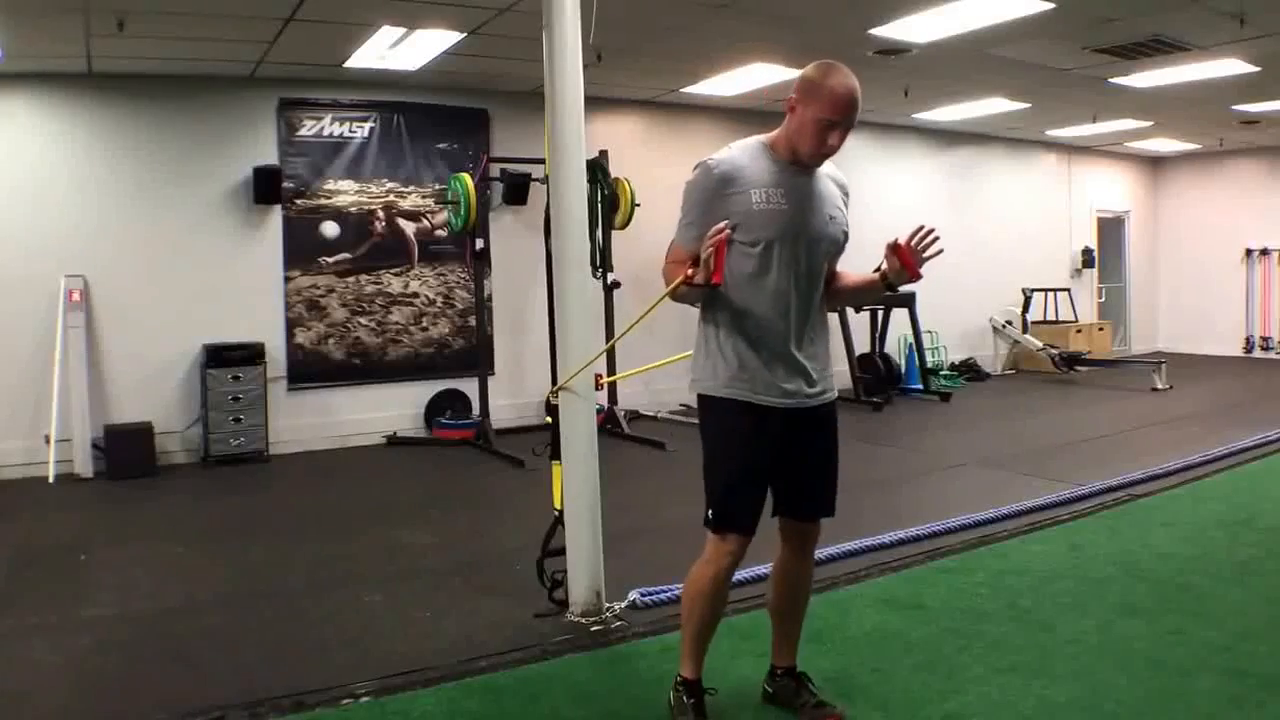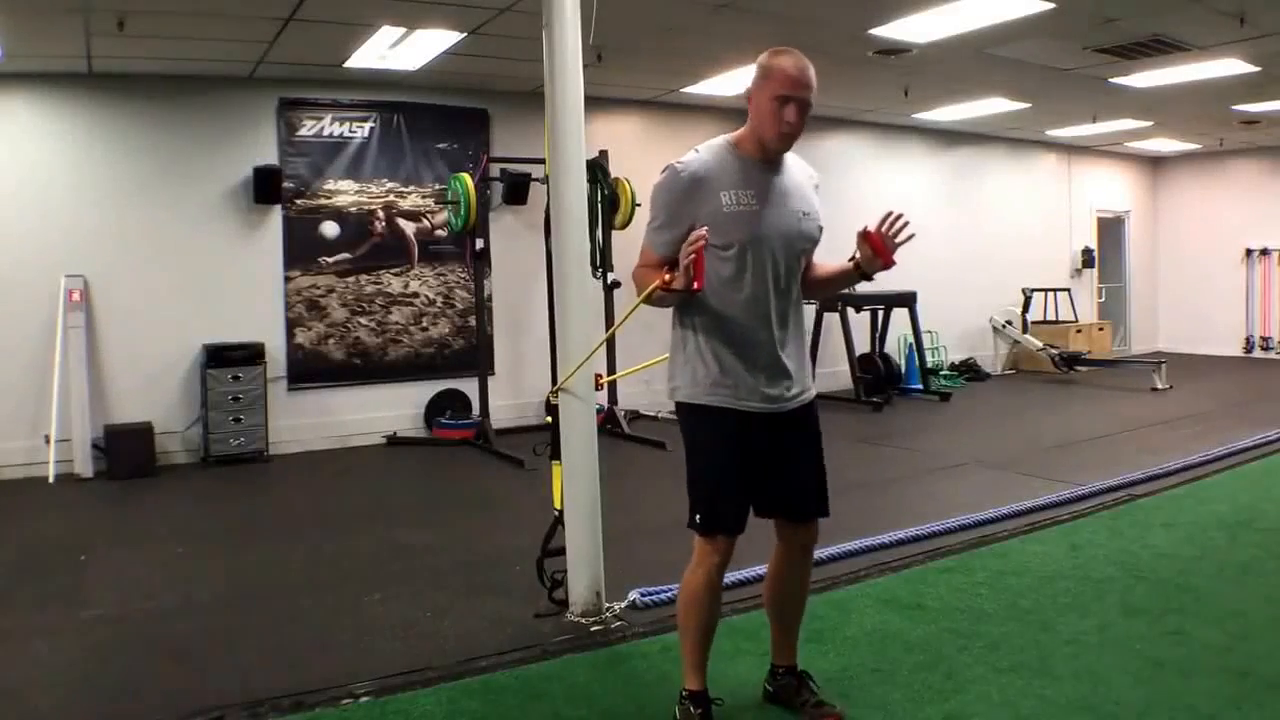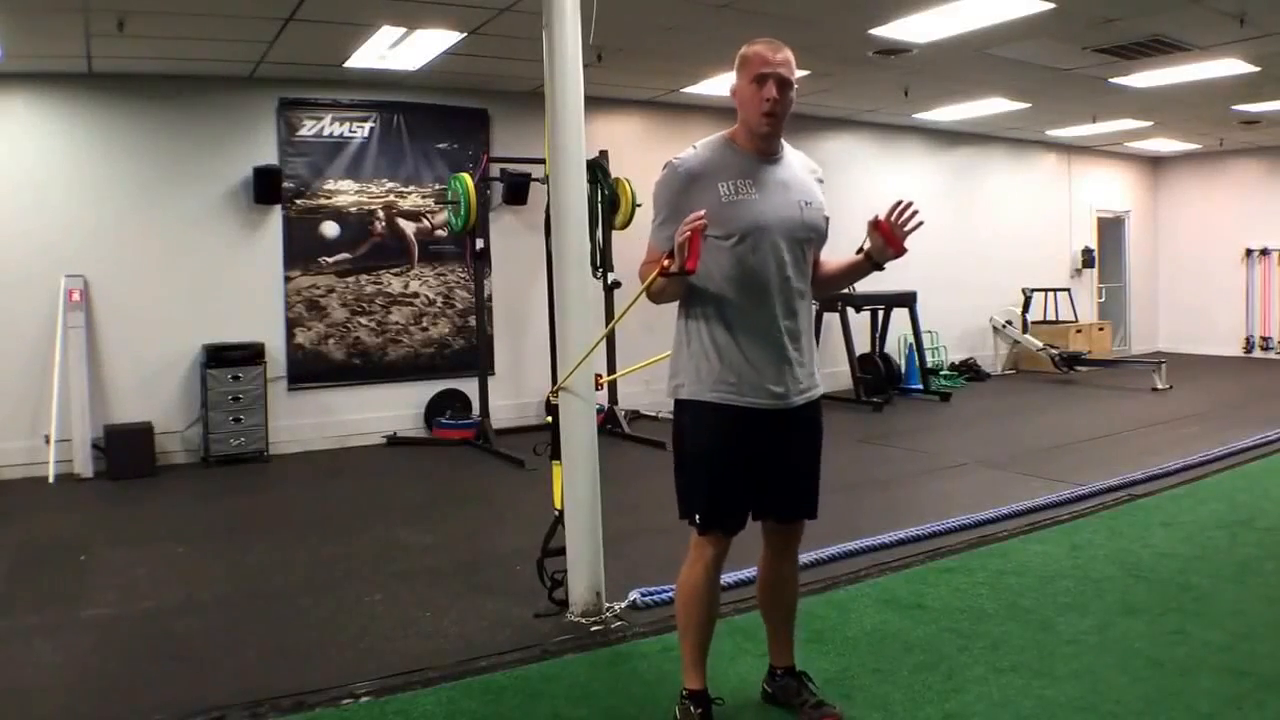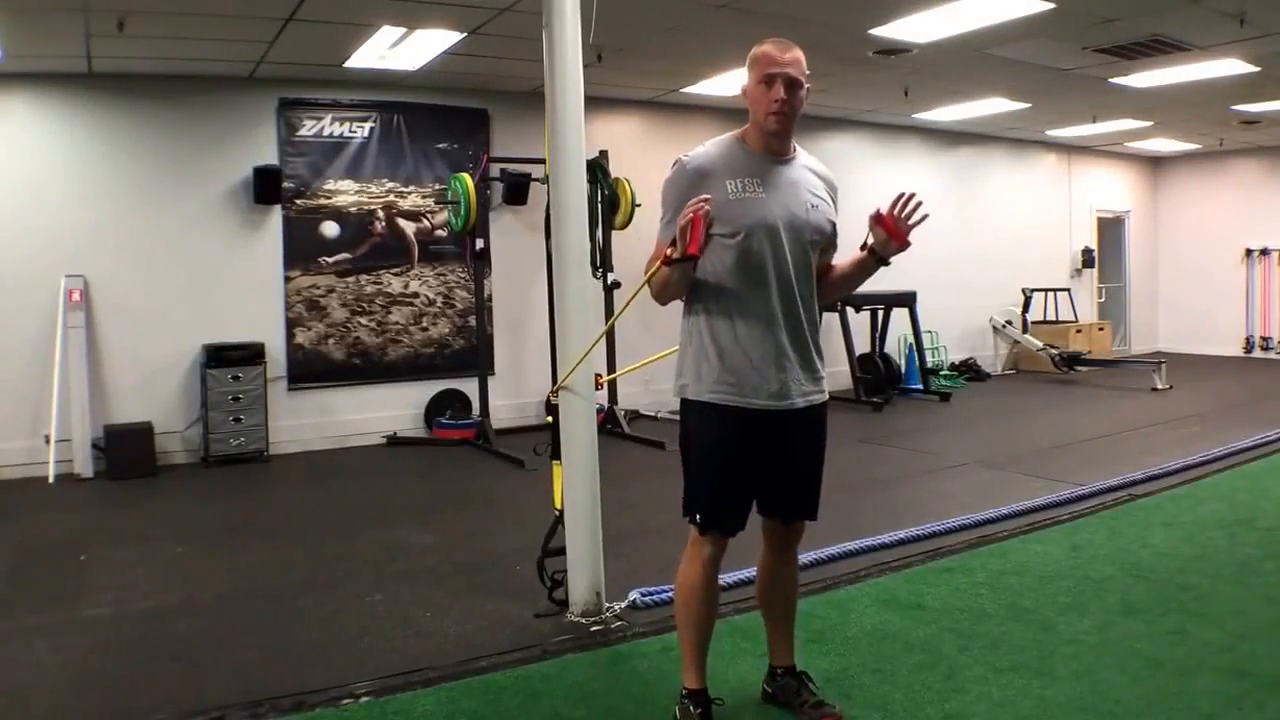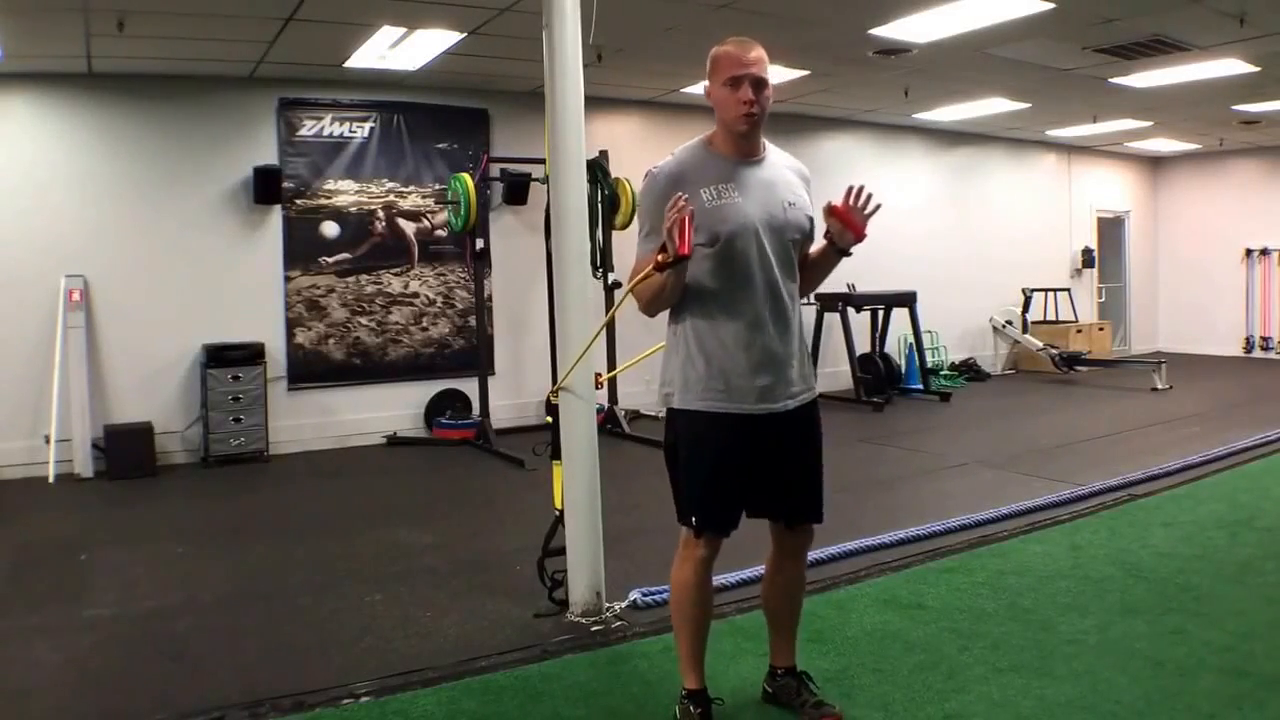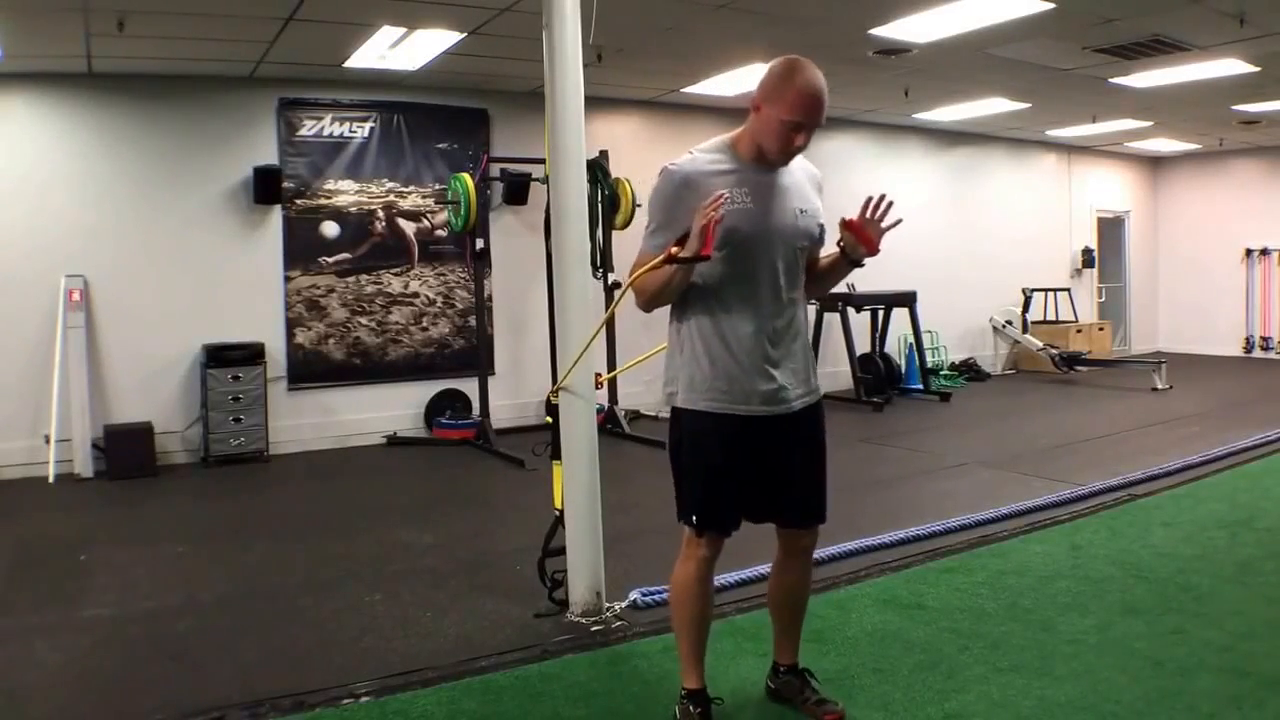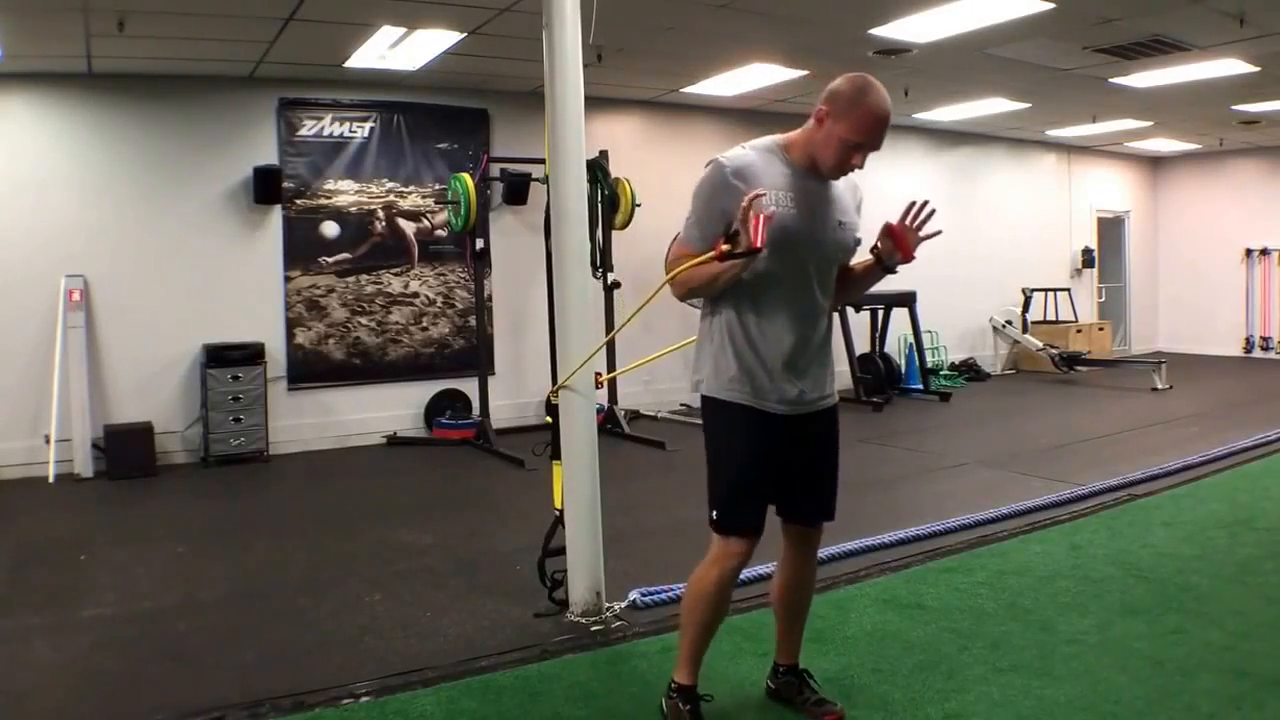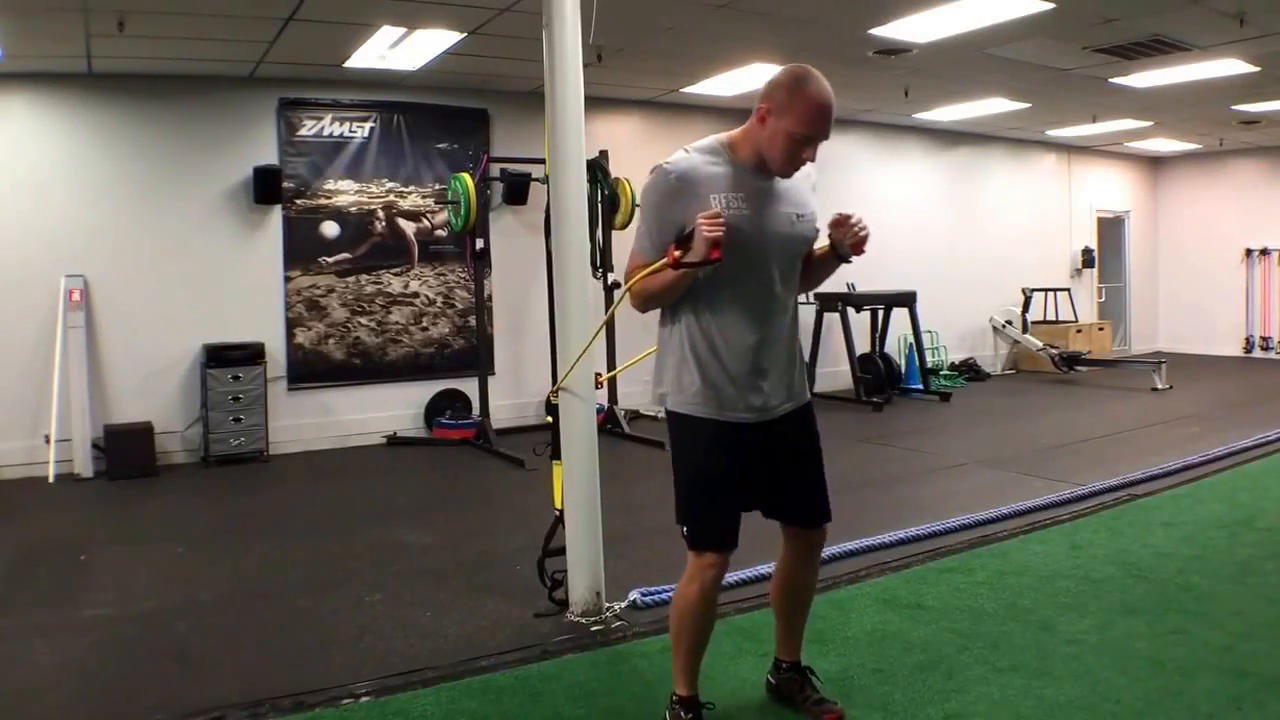
dt=0.5s
person 1, frame 1
left shoulder: (835, 189)
right shoulder: (723, 173)
right elbow: (674, 273)
left wrist: (885, 278)
right wrist: (700, 277)
left hip: (811, 392)
right hip: (736, 391)
left knee: (801, 535)
right knee: (729, 542)
person 1, frame 2
left shoulder: (804, 180)
right shoulder: (691, 176)
right elbow: (645, 278)
left wrist: (859, 267)
right wrist: (679, 283)
left hip: (791, 393)
right hip: (718, 396)
left knee: (800, 535)
right knee: (716, 545)
person 1, frame 3
left shoulder: (807, 175)
right shoulder: (690, 171)
right elbow: (653, 285)
left wrist: (870, 257)
right wrist: (678, 266)
left hip: (796, 391)
right hip: (716, 394)
left knee: (785, 536)
right knee: (711, 540)
person 1, frame 4
left shoulder: (820, 180)
right shoulder: (699, 169)
right elbow: (661, 288)
left wrist: (875, 253)
right wrist: (679, 256)
left hip: (800, 393)
right hip: (720, 394)
left knee: (785, 535)
right knee: (709, 539)
person 1, frame 5
left shoulder: (794, 175)
right shoulder: (673, 177)
right elbow: (647, 300)
left wrist: (837, 246)
right wrist: (674, 258)
left hip: (791, 394)
right hip: (707, 399)
left knee: (794, 536)
right knee: (702, 541)
person 1, frame 6
left shoulder: (808, 180)
right shoulder: (688, 176)
right elbow: (646, 293)
left wrist: (851, 255)
right wrist: (690, 254)
left hip: (795, 396)
right hip: (712, 400)
left knee: (800, 539)
right knee: (702, 544)
person 1, frame 7
left shoulder: (846, 193)
right shoulder: (735, 172)
right elbow: (683, 283)
left wrist: (885, 260)
right wrist: (742, 253)
left hip: (813, 394)
right hip: (740, 392)
left knee: (805, 536)
right knee: (733, 545)
person 1, frame 8
left shoulder: (800, 183)
right shoulder: (681, 176)
right elbow: (640, 293)
left wrist: (836, 253)
right wrist: (693, 258)
left hip: (786, 397)
right hip: (707, 404)
left knee: (808, 535)
right knee: (710, 559)
